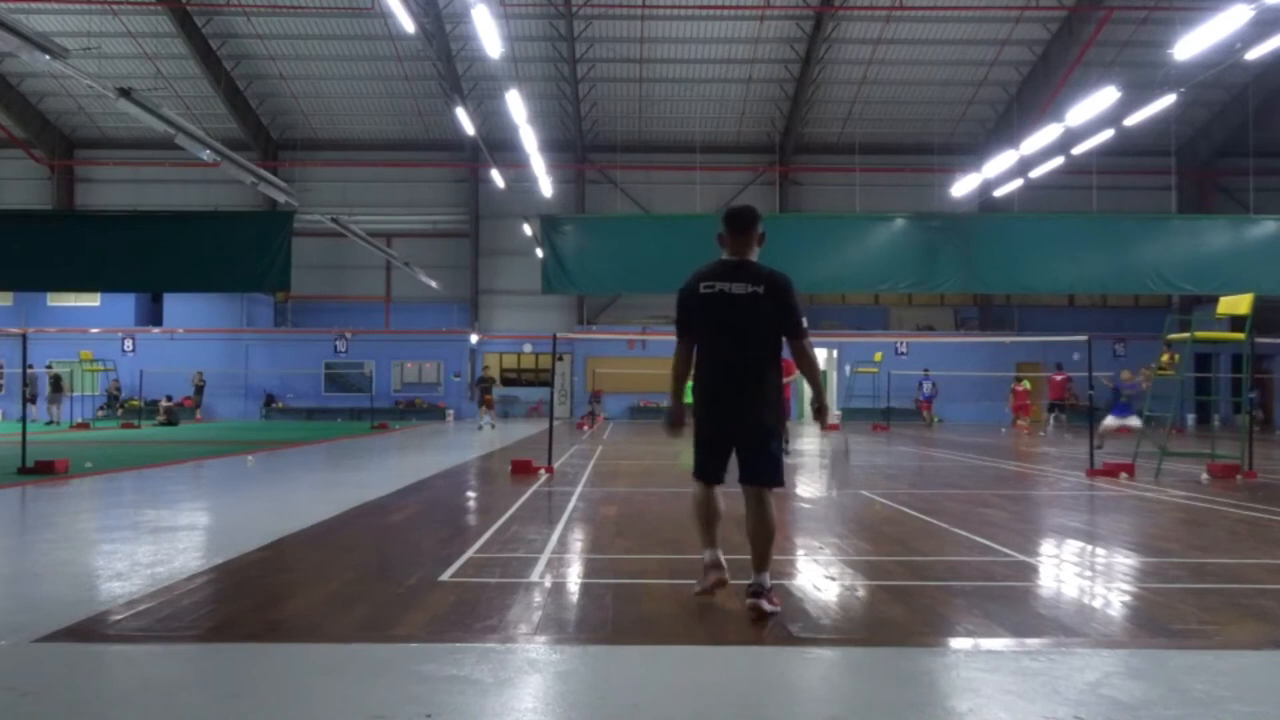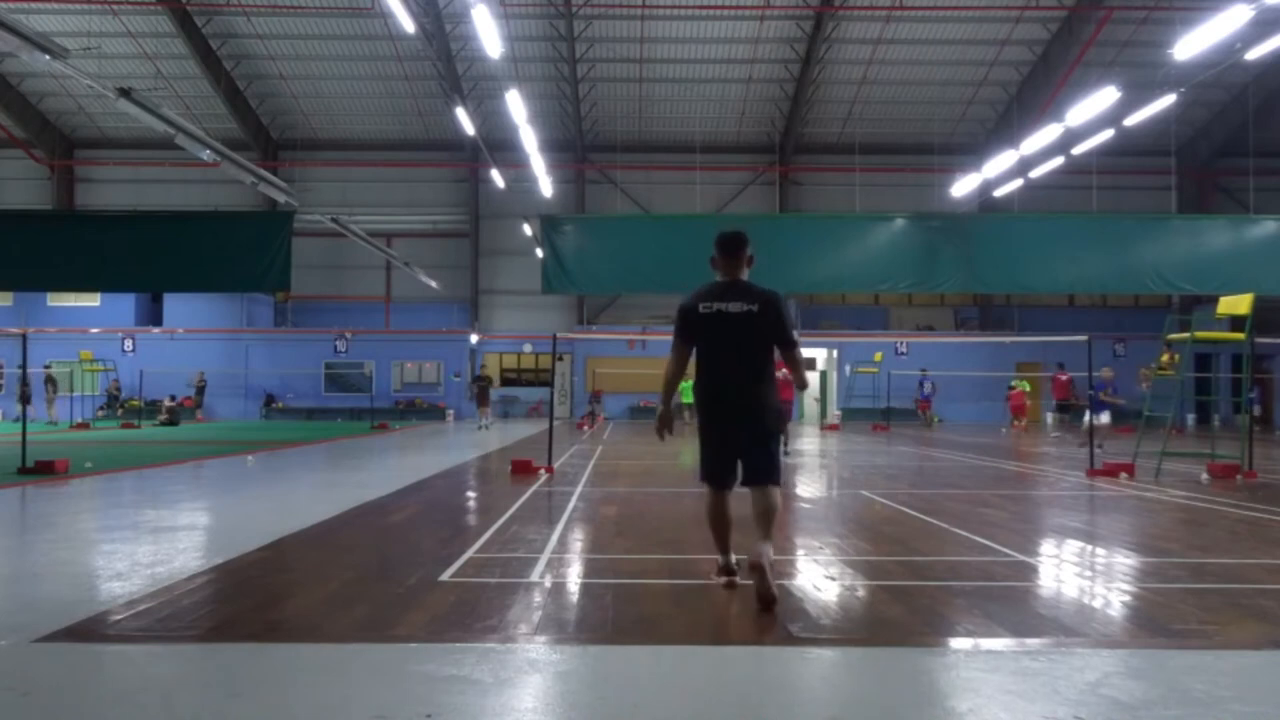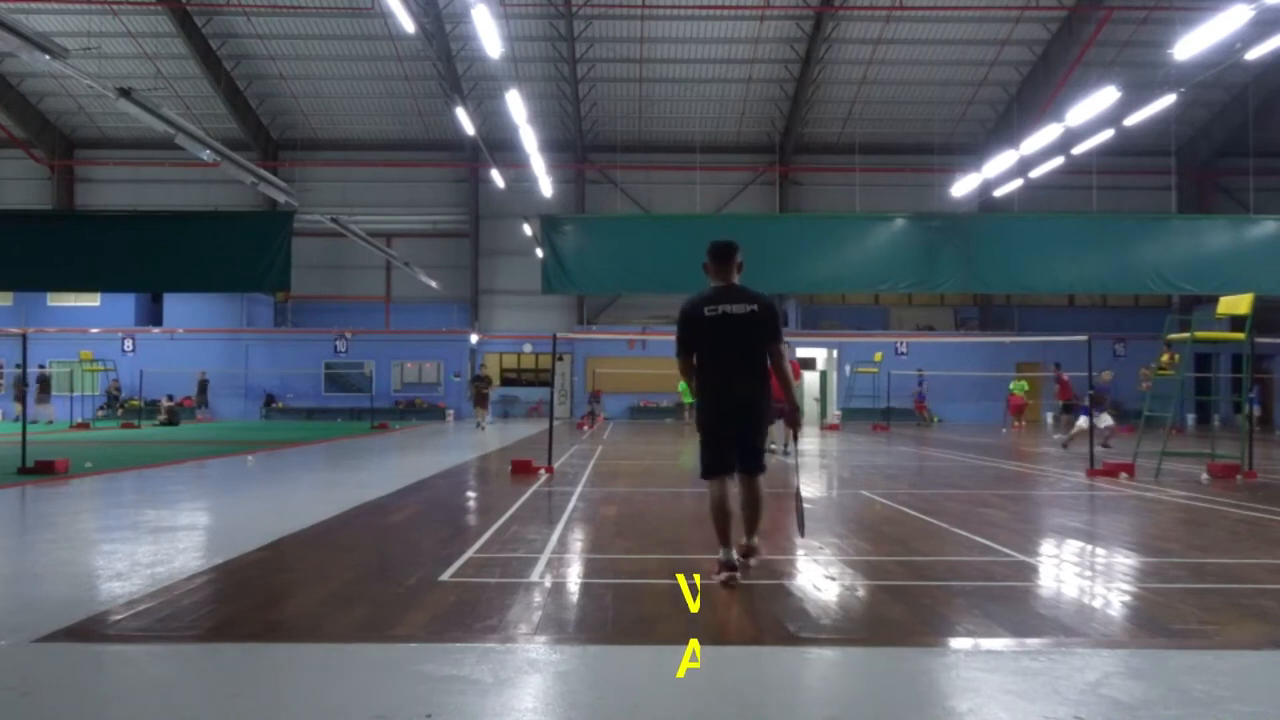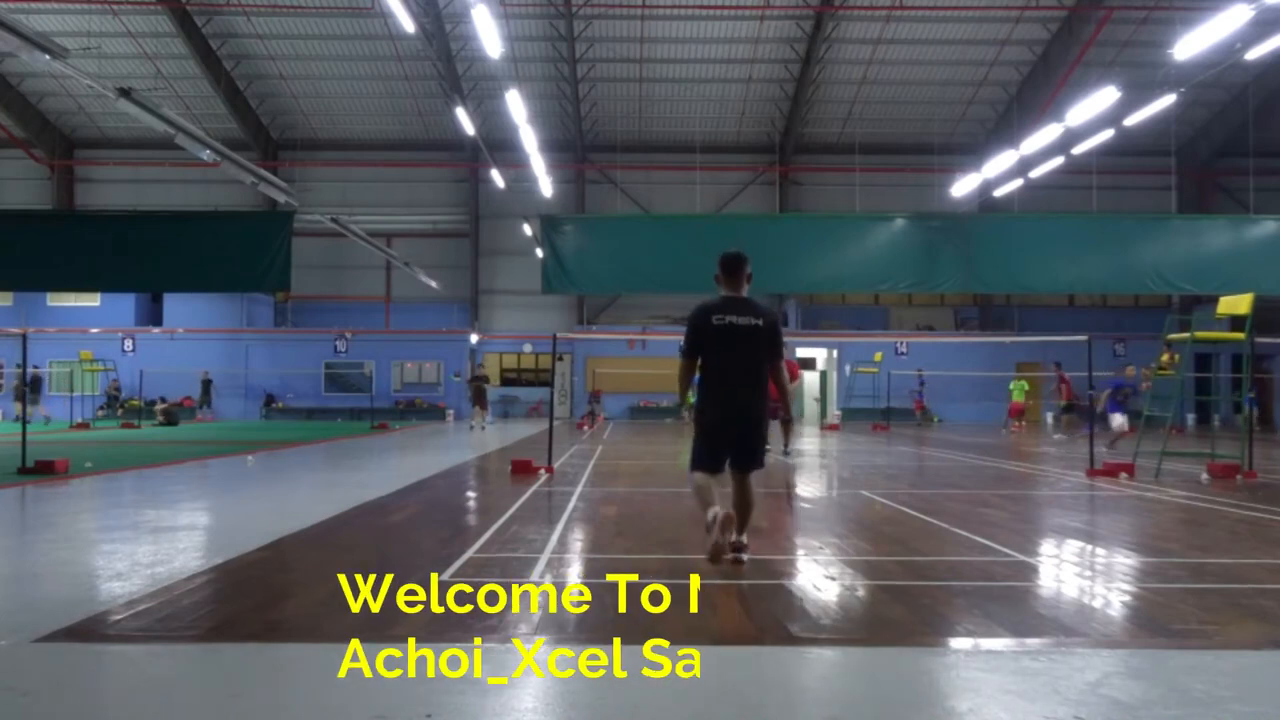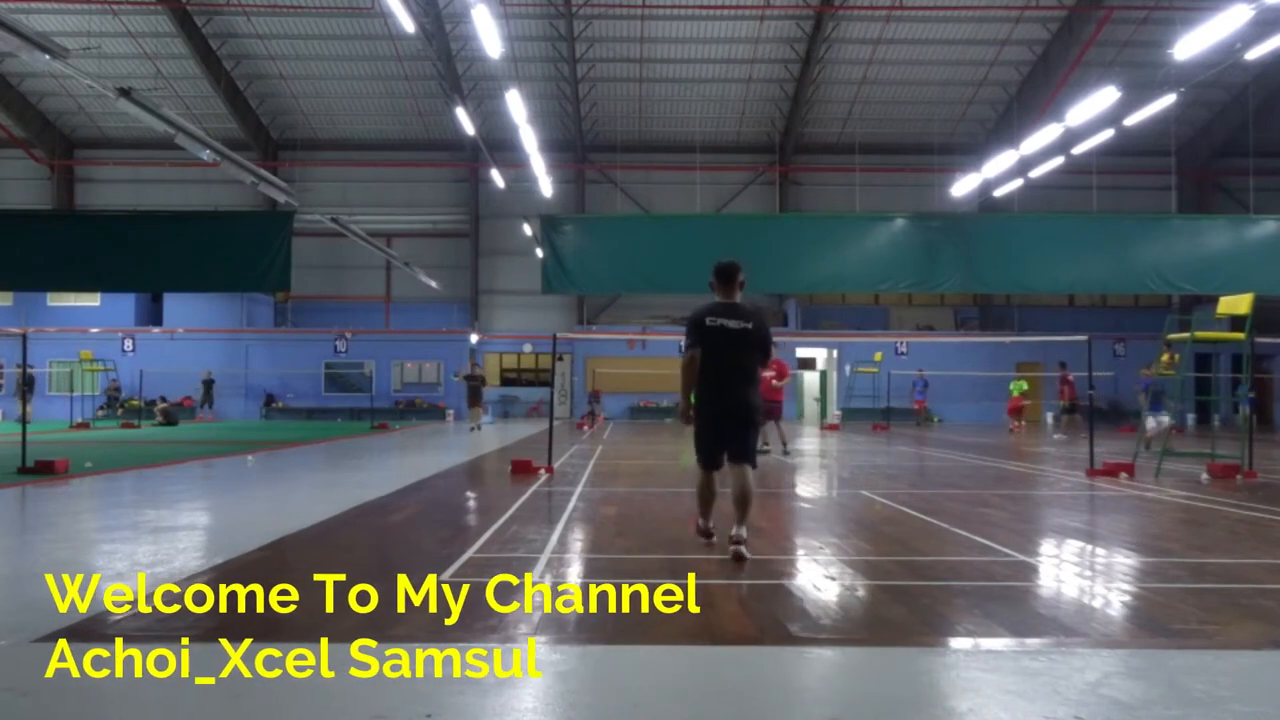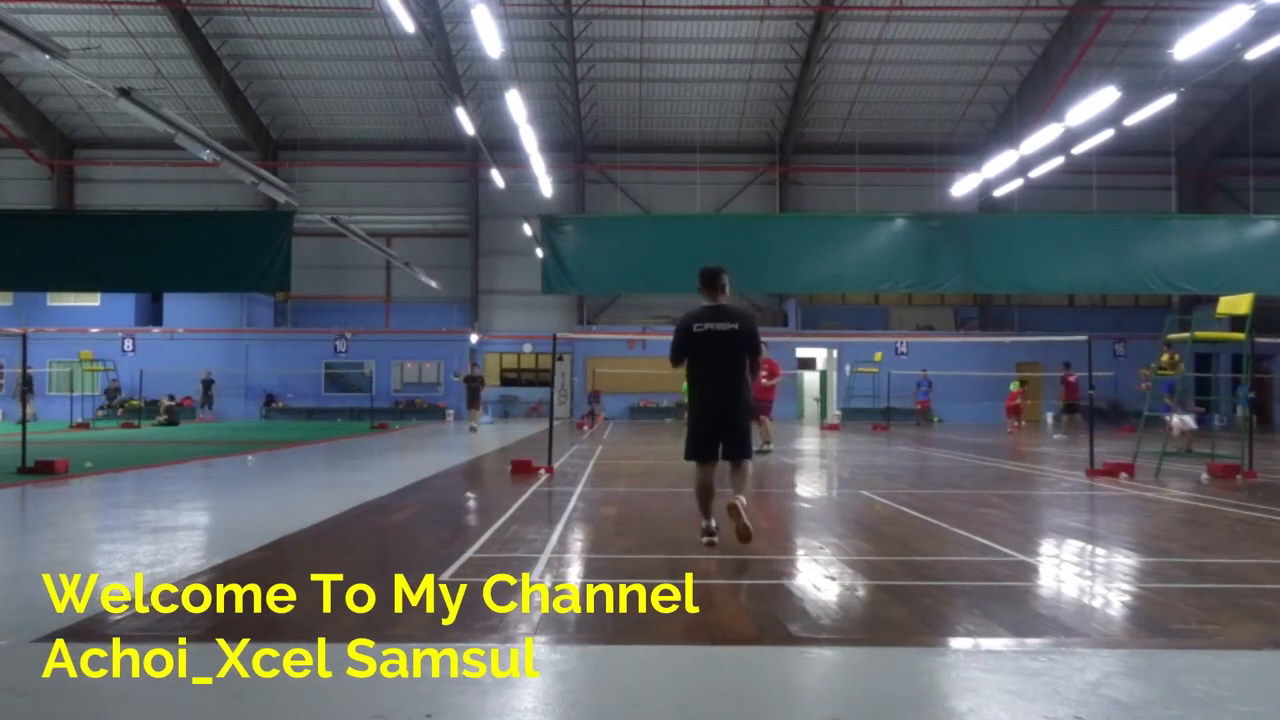
dt=0.3s
person 1, frame 1
left shoulder: (695, 284)
right shoulder: (776, 284)
left elbow: (683, 350)
right elbow: (800, 346)
left wrist: (675, 401)
right wrist: (818, 393)
left hip: (711, 404)
right hip: (761, 405)
left knee: (705, 482)
right knee: (759, 491)
left ankle: (712, 558)
right ankle: (759, 586)
person 1, frame 2
left shoulder: (694, 304)
right shoulder: (769, 302)
left elbow: (678, 358)
right elbow: (790, 355)
left wrist: (665, 407)
right wrist: (801, 381)
left hip: (713, 412)
right hip: (760, 411)
left knee: (718, 488)
right knee: (765, 487)
left ankle: (725, 562)
right ankle: (762, 554)
person 1, frame 3
left shoulder: (693, 308)
right shoulder: (763, 305)
left elbow: (684, 362)
right elbow: (778, 357)
left wrist: (695, 385)
right wrist: (792, 403)
left hip: (713, 407)
right hip: (754, 405)
left knee: (719, 481)
right knee: (750, 477)
left ankle: (727, 558)
right ankle: (749, 543)
person 1, frame 4
left shoulder: (703, 314)
right shoulder: (766, 317)
left elbow: (688, 365)
right elbow: (777, 368)
left wrist: (683, 399)
right wrist: (785, 407)
left hip: (712, 408)
right hip: (752, 408)
left knee: (702, 472)
right knee: (743, 474)
left ankle: (716, 515)
right ankle: (739, 540)
person 1, frame 5
left shoulder: (699, 317)
right shoulder: (757, 321)
left elbow: (690, 359)
right elbow: (764, 363)
left wrist: (685, 399)
left hip: (709, 406)
right hip: (745, 405)
left knee: (707, 468)
right knee: (741, 468)
left ankle: (706, 525)
right ankle: (739, 535)
person 1, frame 6
left shoulder: (689, 322)
right shoulder: (744, 320)
left elbow: (675, 361)
right elbow: (755, 364)
right wrist: (751, 386)
left hip: (702, 405)
right hip: (737, 403)
left knee: (704, 465)
right knee: (741, 461)
left ankle: (708, 526)
right ankle: (739, 501)
